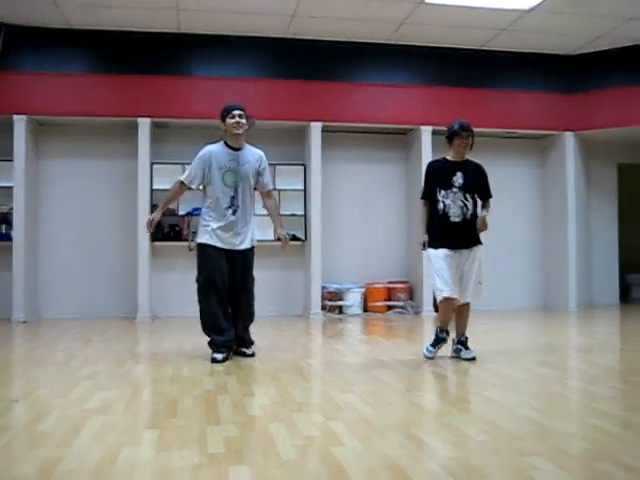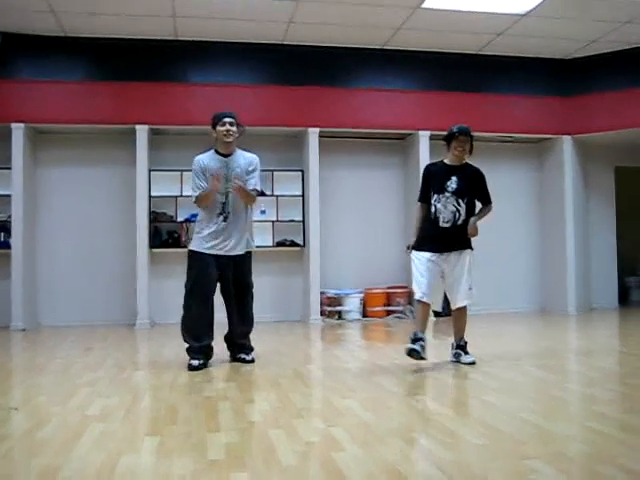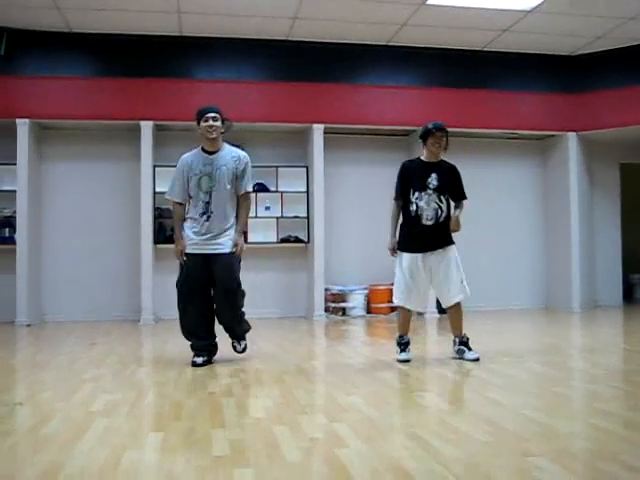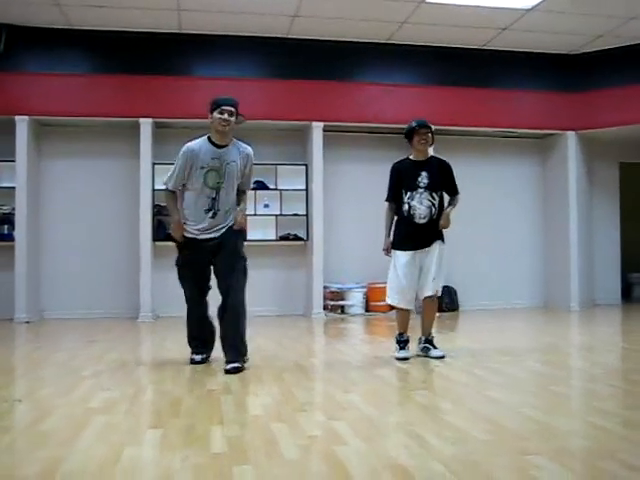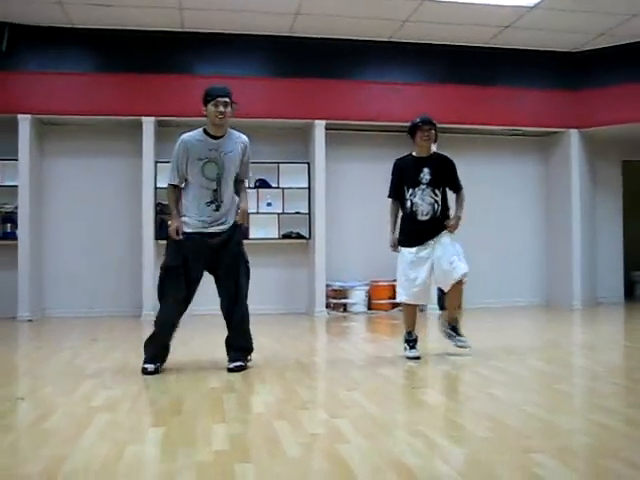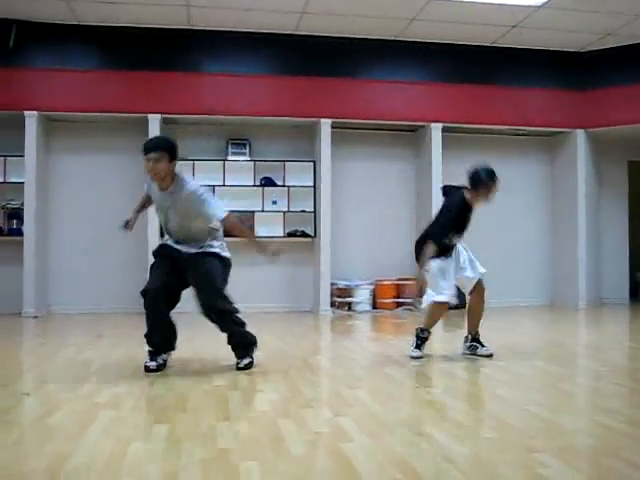
dt=0.4s
person 1, frame 1
left shoulder: (258, 157)
right shoulder: (209, 153)
left elbow: (267, 194)
right elbow: (184, 184)
left wrist: (278, 226)
right wrist: (160, 210)
left hip: (243, 238)
right hip: (212, 236)
left knee: (243, 293)
right knee: (213, 290)
left ankle: (241, 340)
right ankle: (221, 343)
person 1, frame 2
left shoulder: (251, 160)
right shoulder: (201, 162)
left elbow: (251, 198)
right elbow: (200, 202)
left wrist: (240, 189)
right wrist: (213, 189)
left hip: (239, 243)
right hip: (205, 243)
left knee: (240, 298)
right knee: (198, 297)
left ankle: (240, 346)
right ankle: (199, 351)
person 1, frame 3
left shoulder: (239, 158)
right shoulder: (186, 161)
left elbow: (244, 198)
right elbow: (178, 202)
left wrist: (241, 233)
right wrist: (178, 237)
left hip: (226, 242)
right hip: (193, 244)
left knee: (229, 293)
right knee: (192, 299)
left ankle: (238, 330)
right ankle: (203, 348)
person 1, frame 4
left shoulder: (245, 153)
right shoulder: (191, 150)
right elbow: (172, 188)
left wrist: (241, 210)
right wrist: (175, 218)
left hip: (228, 232)
right hip: (193, 234)
left knee: (233, 291)
right knee: (195, 295)
left ankle: (235, 354)
right ankle: (200, 346)
person 1, frame 5
left shoulder: (241, 143)
right shoulder: (186, 142)
right elbow: (174, 184)
left wrist: (243, 202)
right wrist: (174, 217)
left hip: (228, 230)
right hip: (190, 230)
left knee: (235, 294)
right knee: (175, 293)
left ankle: (239, 352)
right ankle: (155, 354)
person 1, frame 6
left shoulder: (191, 192)
right shoulder: (154, 179)
left elbow: (225, 220)
left wrist: (256, 243)
right wrist: (136, 214)
left hip: (206, 251)
right hip: (173, 249)
left knee: (213, 301)
right knee: (153, 294)
left ankle: (245, 348)
right ankle: (160, 350)
person 2, frame 1
left shoulder: (477, 170)
right shoulder: (435, 167)
left elbow: (486, 200)
right elbow: (426, 202)
left wrist: (484, 214)
right wrist: (425, 232)
left hip: (469, 240)
right hip: (441, 240)
left knee: (465, 295)
right knee: (448, 293)
left ankle: (460, 342)
right ankle: (441, 334)
person 2, frame 2
left shoulder: (474, 174)
right shoulder: (431, 170)
left elbow: (487, 205)
right elbow: (423, 205)
left wrist: (474, 219)
right wrist: (416, 236)
left hip: (459, 246)
right hip: (428, 244)
left knee: (460, 298)
right knee: (423, 294)
left ankle: (459, 346)
right ankle: (418, 340)
person 2, frame 3
left shoulder: (451, 171)
right shoulder: (408, 168)
left elbow: (459, 201)
right elbow: (398, 203)
left wrist: (455, 214)
right wrist: (393, 235)
left hip: (442, 243)
right hip: (411, 243)
left knee: (453, 295)
right knee: (406, 296)
left ankle: (460, 343)
right ankle: (403, 343)
person 2, frame 4
left shoulder: (441, 166)
right shoulder: (399, 168)
left elbow: (454, 195)
right elbow: (391, 205)
left wrist: (447, 212)
right wrist: (387, 236)
left hip: (432, 239)
right hip: (404, 240)
left knee: (430, 292)
right knee: (402, 294)
left ankle: (426, 341)
right ankle: (402, 341)
person 2, frame 5
left shoulder: (444, 162)
right shoulder: (401, 165)
left elbow: (459, 191)
right elbow: (395, 201)
left wrist: (458, 215)
right wrist: (393, 232)
left hip: (440, 233)
right hip: (410, 238)
left knee: (457, 277)
right knee: (410, 292)
left ankle: (451, 324)
right ankle: (410, 340)
person 2, frame 6
left shoulder: (461, 194)
right shoulder: (455, 210)
left elbow: (445, 189)
right elbow: (432, 242)
right wrist: (421, 273)
left hip: (452, 247)
right hip: (434, 254)
left knee: (477, 285)
right knee: (442, 298)
left ankle: (472, 340)
right ankle: (420, 337)
